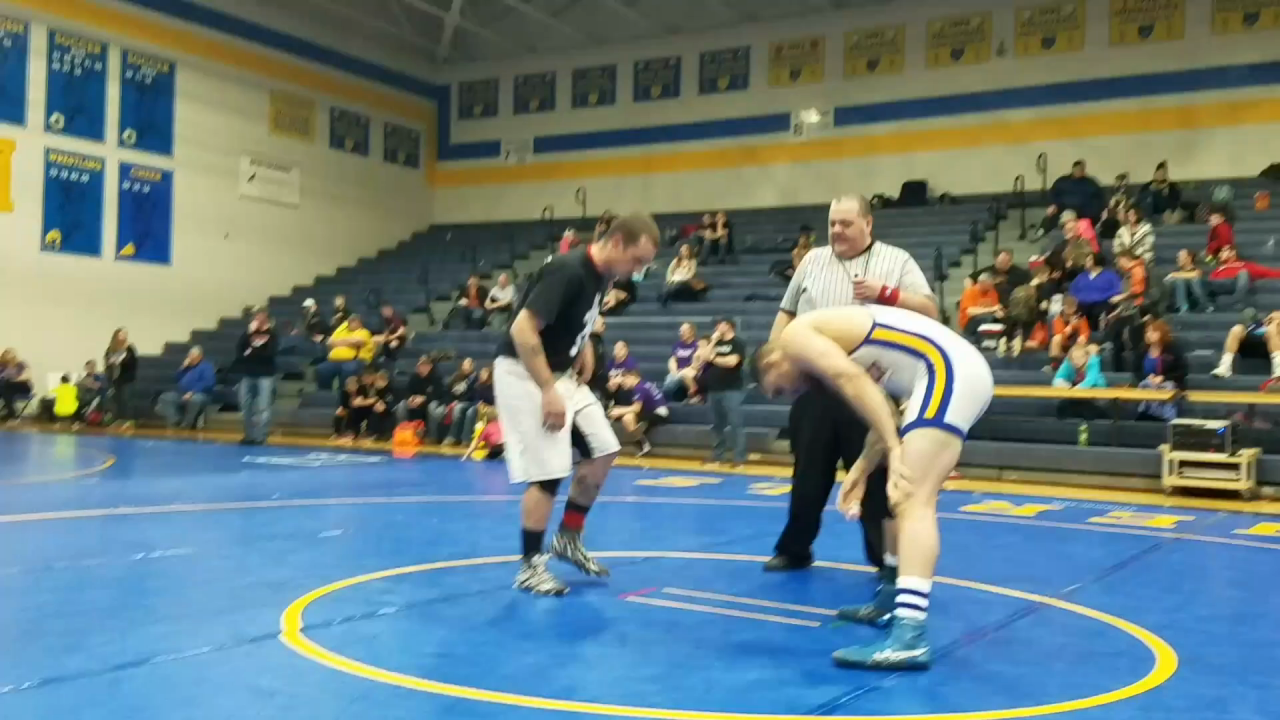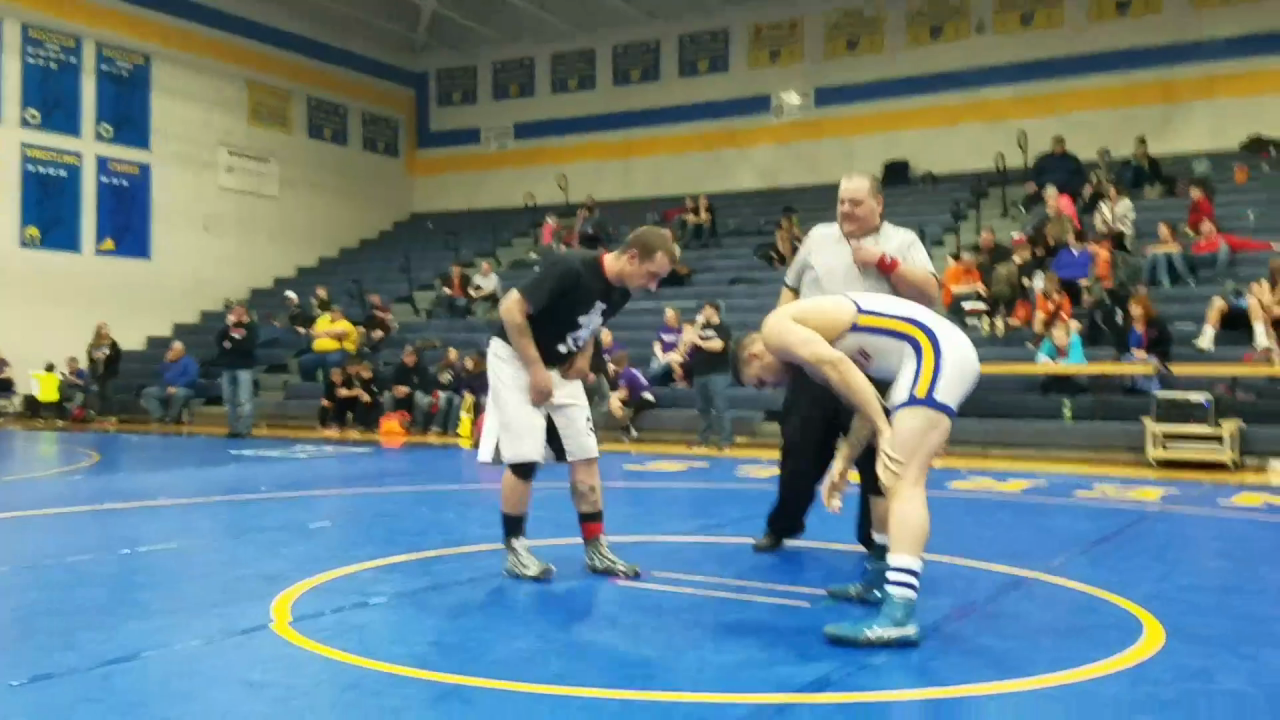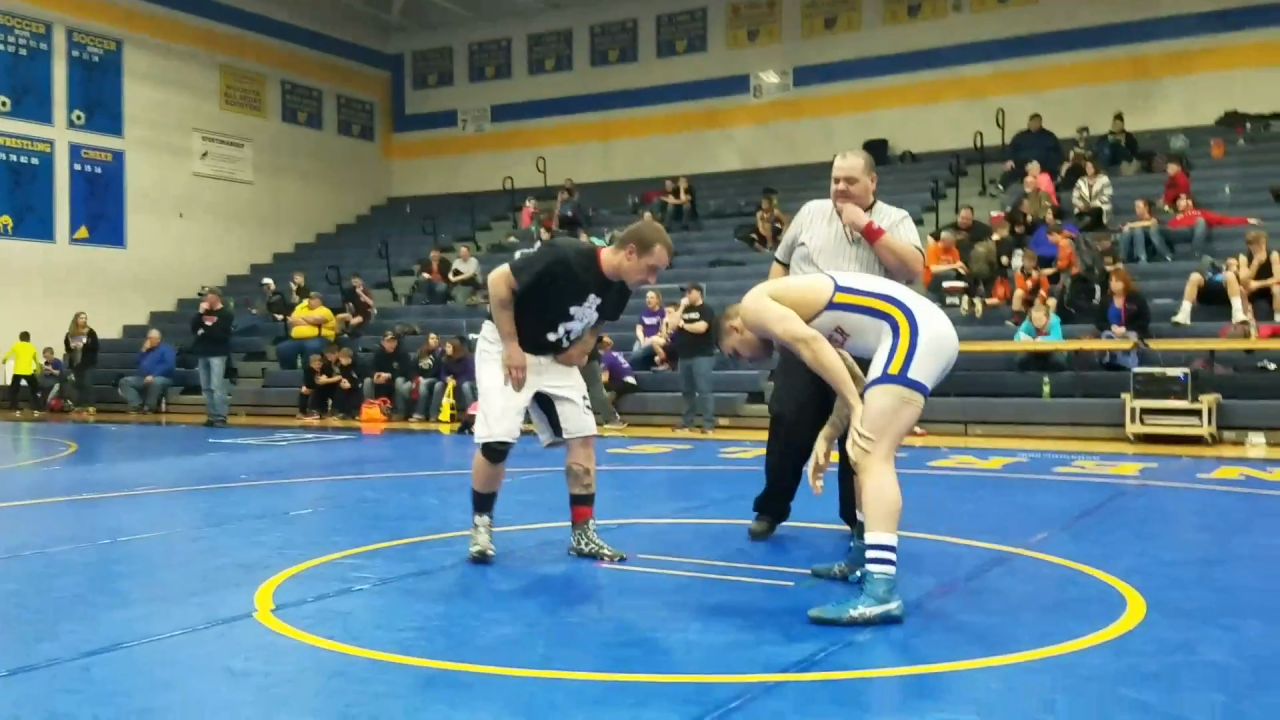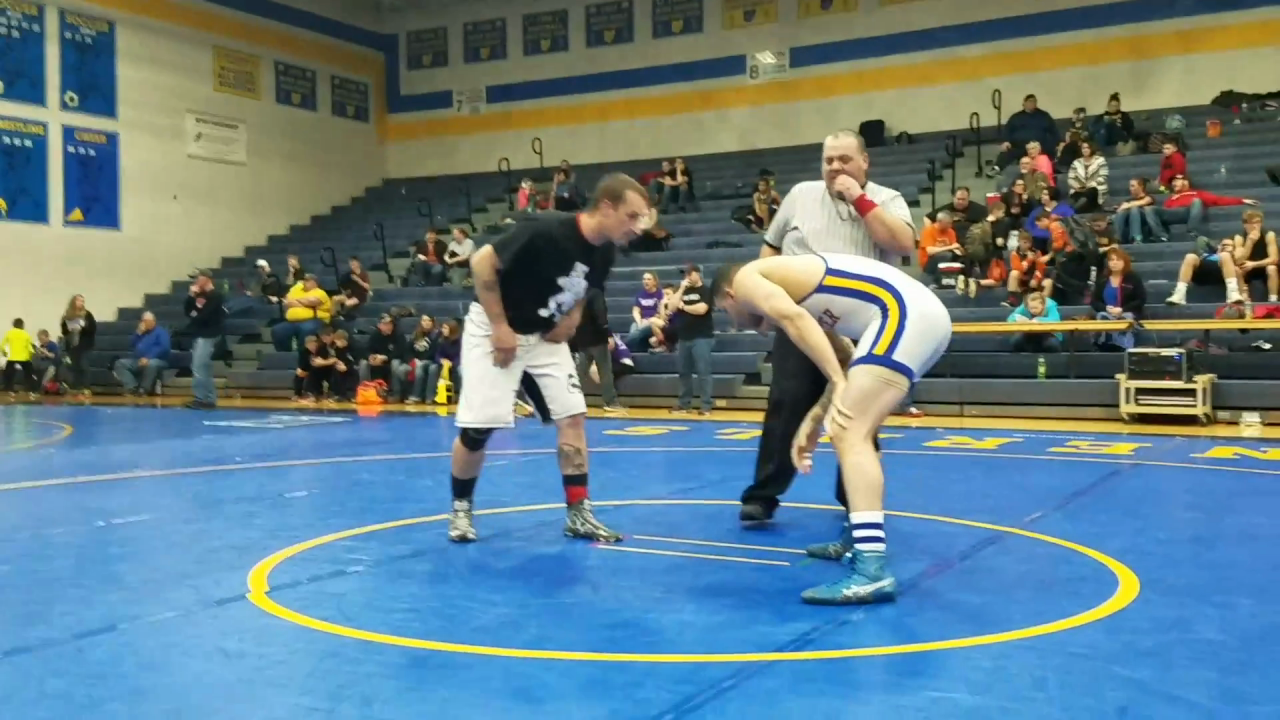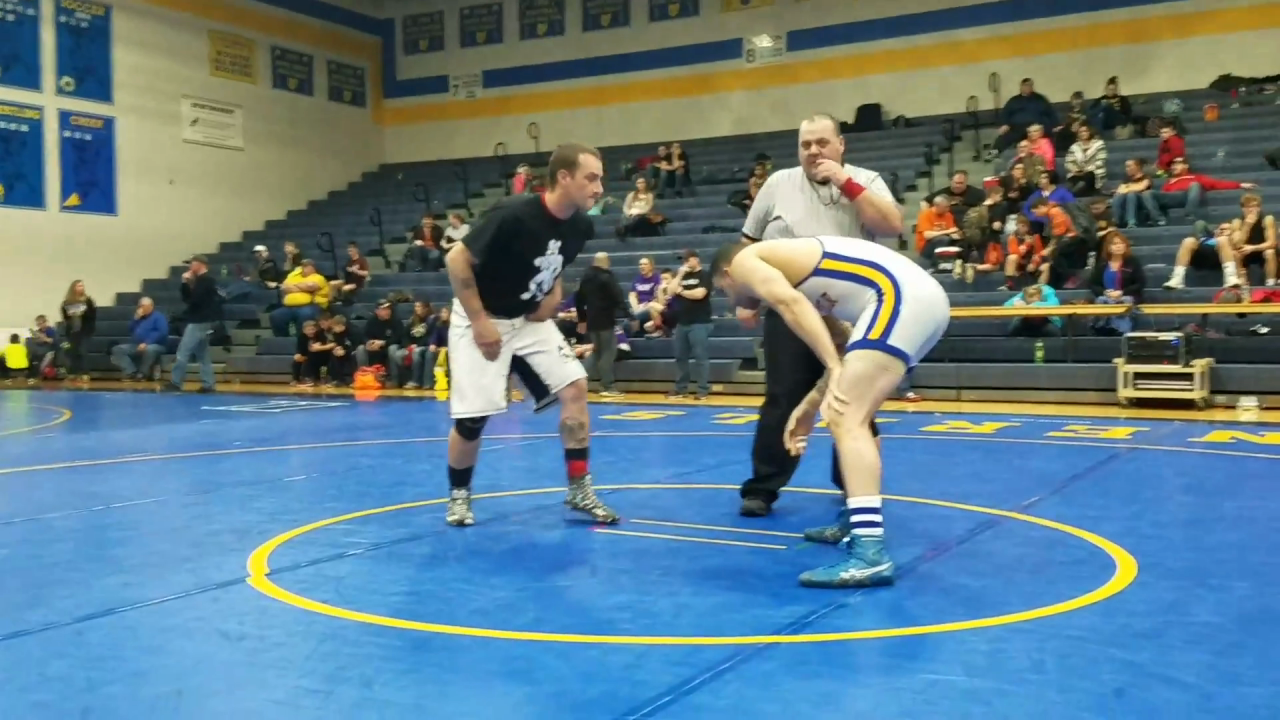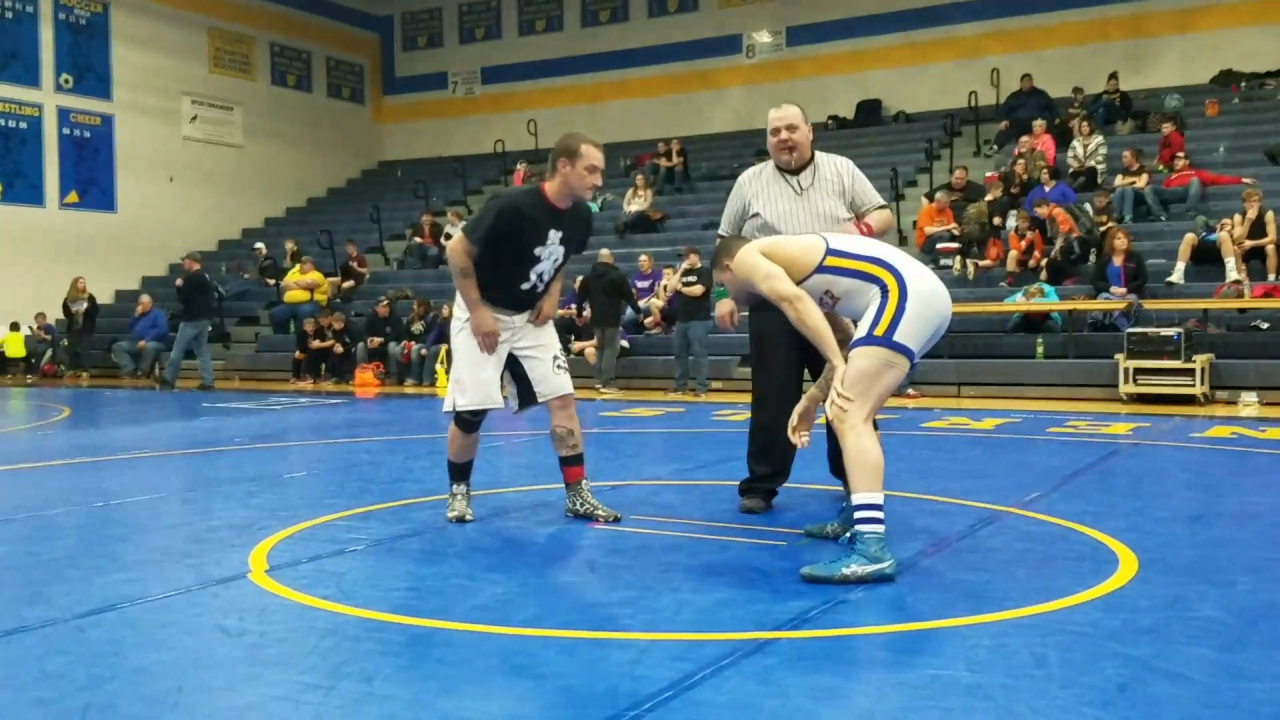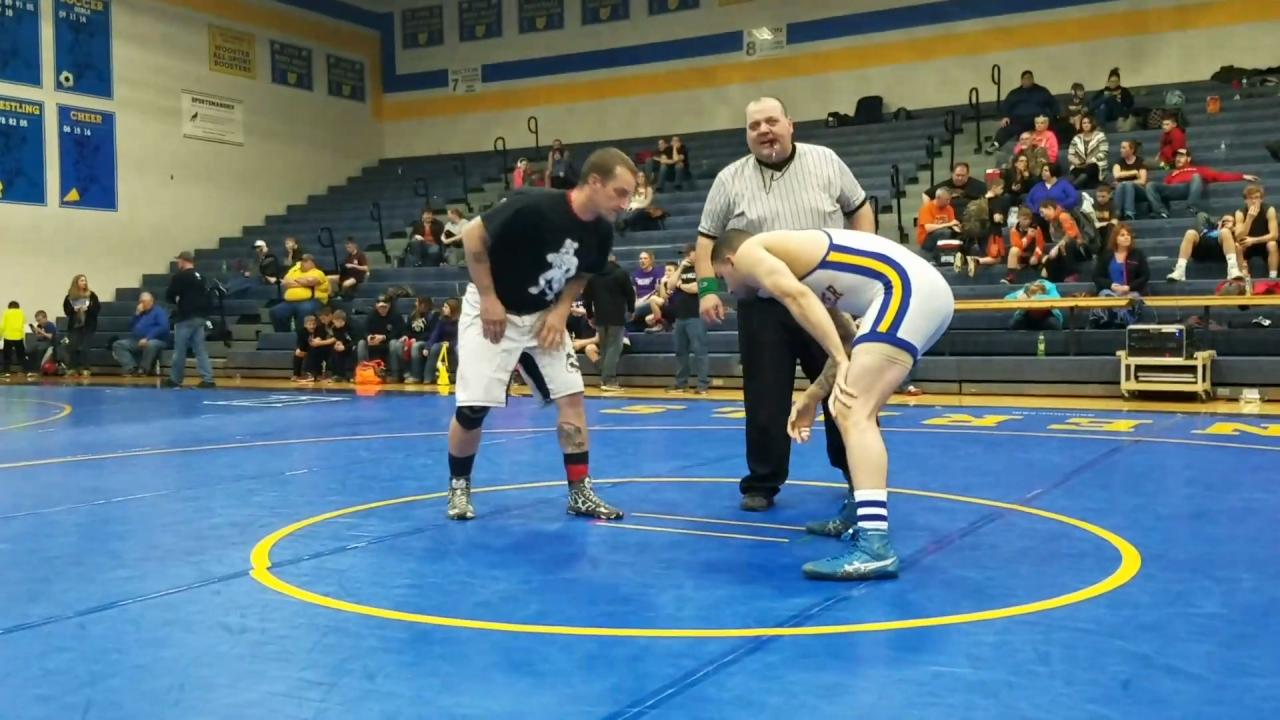
dt=0.2s
person 1, frame 1
left shoulder: (896, 262)
right shoulder: (814, 260)
left elbow: (929, 311)
right elbow: (786, 314)
left wrist: (885, 293)
right hip: (816, 388)
left knee: (876, 475)
right knee: (809, 474)
left ankle: (888, 560)
right ankle: (794, 549)
person 1, frame 2
left shoulder: (902, 242)
right shoulder: (819, 237)
left elbow: (929, 290)
right elbow: (791, 290)
left wrist: (883, 261)
left knee: (874, 457)
right knee: (800, 449)
left ankle: (876, 541)
right ankle: (781, 525)
person 1, frame 3
left shoulder: (894, 220)
right shoulder: (810, 212)
left elbow: (912, 268)
right elbow: (781, 265)
left wrist: (868, 227)
right knee: (789, 420)
left ankle: (860, 518)
right ankle: (771, 506)
person 1, frame 4
left shoulder: (886, 200)
right shoulder: (800, 196)
left elbow: (902, 244)
right elbow: (770, 249)
left wrist: (860, 199)
right knee: (786, 406)
right ankle: (762, 495)
person 1, frame 5
left shoulder: (864, 182)
right shoulder: (777, 185)
left elbow: (892, 225)
right elbow: (749, 243)
left wrist: (847, 184)
right knee: (782, 400)
right ankle: (762, 487)
person 1, frame 6
left shoulder: (841, 170)
right shoulder: (750, 182)
left elbow: (883, 217)
right elbow: (727, 241)
left wrist: (862, 232)
right wrist: (724, 293)
right hip: (772, 311)
right knee: (772, 399)
right ankle: (761, 485)
person 1, frame 7
left shoulder: (825, 162)
right shoulder: (731, 179)
left elbow: (860, 211)
right elbow: (707, 238)
right wrist: (708, 288)
right hip: (762, 308)
right knee: (765, 399)
right ankle: (762, 483)
person 2, frame 1
left shoulder: (602, 275)
right shoulder: (567, 272)
right elbow: (522, 330)
left wrist: (587, 349)
right wrist: (547, 392)
left hip: (562, 373)
right hip: (524, 374)
left knee: (604, 451)
right knee: (548, 473)
left ankle: (568, 539)
right ankle: (530, 566)
person 2, frame 2
left shoulder: (620, 291)
right shoulder: (570, 269)
right elbow: (512, 308)
left wrist: (585, 354)
right wrist: (535, 369)
left hip: (560, 368)
right hip: (516, 363)
left knee: (585, 456)
right knee: (524, 458)
left ankle: (596, 550)
right ankle: (515, 549)
person 2, frame 3
left shoulder: (620, 289)
right shoulder: (563, 257)
right elbow: (499, 281)
left wrist: (583, 345)
right wrist: (512, 345)
left hip: (555, 358)
right hip: (507, 346)
left knee: (583, 437)
right knee: (497, 441)
left ankle: (583, 534)
right ankle: (481, 524)
person 2, frame 4
left shoulder: (605, 253)
right shoulder: (544, 231)
right elbow: (482, 263)
left wrist: (573, 316)
right wrist: (499, 327)
left hip: (545, 338)
right hip: (495, 329)
left knee: (574, 418)
right knee: (479, 427)
left ankle: (579, 515)
right ankle: (460, 508)
person 2, frame 5
left shoulder: (579, 225)
right shoulder: (512, 216)
right elbow: (457, 261)
left wrist: (554, 294)
right wrist: (479, 321)
left hip: (530, 320)
right hip: (483, 321)
left knee: (574, 388)
right knee: (472, 417)
left ankle: (580, 490)
right ankle: (459, 496)
person 2, frame 6
left shoulder: (581, 216)
right shoulder: (512, 205)
right elbow: (457, 251)
left wrist: (553, 294)
right wrist: (478, 312)
left hip: (531, 317)
right hip: (484, 315)
left knee: (562, 398)
right knee: (470, 410)
left ankle: (578, 495)
right ankle: (458, 491)
person 2, frame 7
left shoulder: (601, 233)
right shoulder: (534, 206)
right elbow: (473, 235)
left wrist: (560, 314)
right wrist: (488, 299)
left hip: (542, 318)
right hip: (493, 313)
left knee: (571, 395)
right knee: (472, 407)
left ankle: (580, 493)
right ankle: (459, 484)
person 3, frame 1
left shoulder: (793, 337)
right shoulder: (824, 362)
left elbow: (851, 377)
right elbow: (884, 419)
left wrist: (896, 449)
right wrist: (862, 469)
left hip: (950, 370)
right hip: (964, 369)
left knee: (912, 500)
right knee: (906, 493)
left ankle: (908, 639)
right ankle: (896, 599)
person 3, frame 2
left shoulder: (775, 329)
right shoulder: (809, 353)
left elbow: (837, 364)
right elbow: (868, 405)
left wrist: (885, 430)
right wrist: (844, 458)
left hip: (935, 352)
right hip: (950, 350)
left knee: (901, 480)
right knee: (892, 472)
left ankle: (898, 616)
right ankle: (885, 578)
person 3, frame 3
left shoulder: (752, 305)
right shoulder: (786, 307)
left elbow: (809, 341)
right elbow: (853, 383)
left wrist: (857, 407)
right wrist: (826, 439)
left hip: (913, 330)
right hip: (932, 329)
left knee: (869, 455)
right knee: (869, 450)
left ankle: (880, 593)
right ankle: (865, 557)
person 3, frame 4
left shoulder: (745, 279)
right shoulder: (783, 278)
left elbow: (795, 319)
right elbow: (846, 365)
left wrist: (840, 385)
right wrist: (814, 421)
left hip: (903, 313)
right hip: (927, 313)
left knee: (848, 434)
right knee: (856, 430)
left ankle: (872, 571)
right ankle: (859, 538)
person 3, frame 5
left shoulder: (744, 261)
right shoulder: (784, 261)
left elbow: (792, 304)
right elbow: (843, 346)
left wrist: (835, 371)
right wrist: (810, 404)
left hip: (900, 296)
right hip: (925, 296)
left knee: (845, 420)
right knee: (853, 416)
left ankle: (869, 554)
right ankle: (857, 522)
person 3, frame 6
left shoulder: (746, 258)
right shoulder: (783, 257)
left elbow: (794, 301)
right elbow: (844, 342)
left wrist: (840, 367)
right wrist: (812, 400)
left hip: (903, 293)
right hip: (926, 292)
left knee: (848, 417)
right knee: (855, 412)
left ankle: (872, 550)
right ankle: (858, 518)
person 3, frame 7
left shoulder: (748, 251)
right shoulder: (784, 253)
left elbow: (798, 297)
right elbow: (846, 342)
left wrist: (843, 363)
right wrist: (811, 399)
left hip: (906, 289)
right hip: (928, 288)
left knee: (852, 413)
right knee: (858, 408)
left ankle: (874, 546)
right ankle: (862, 515)
